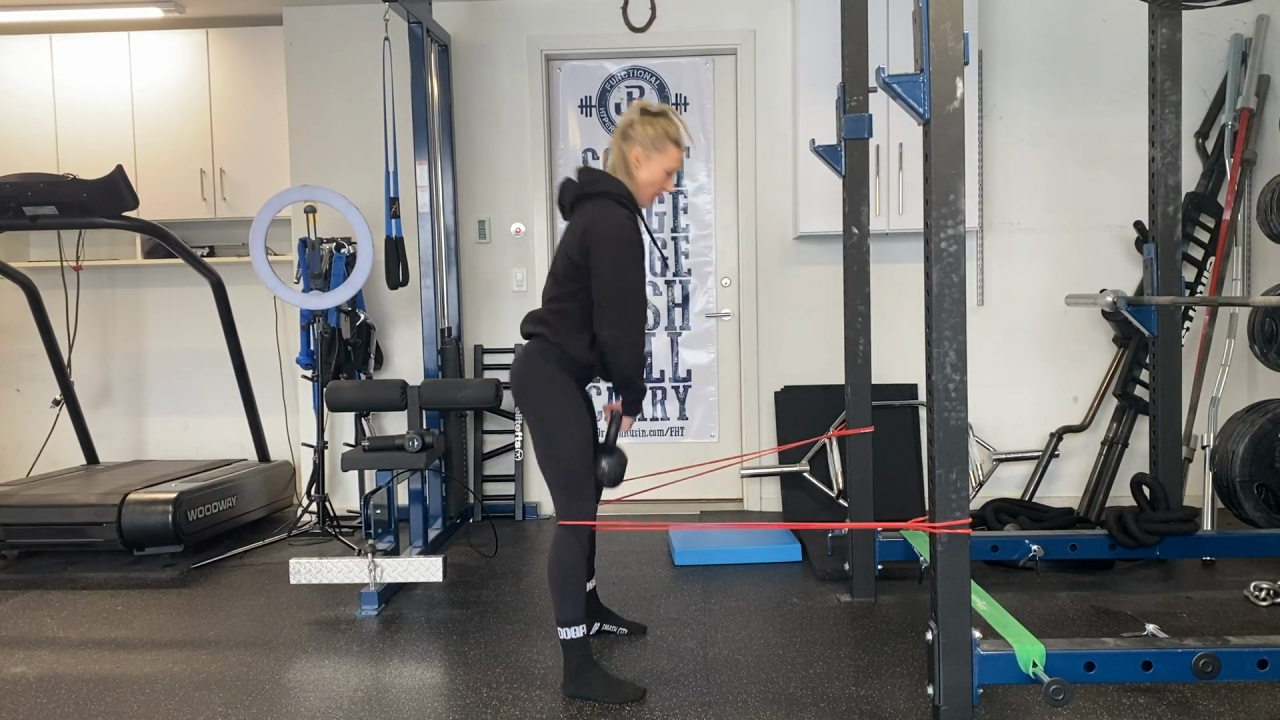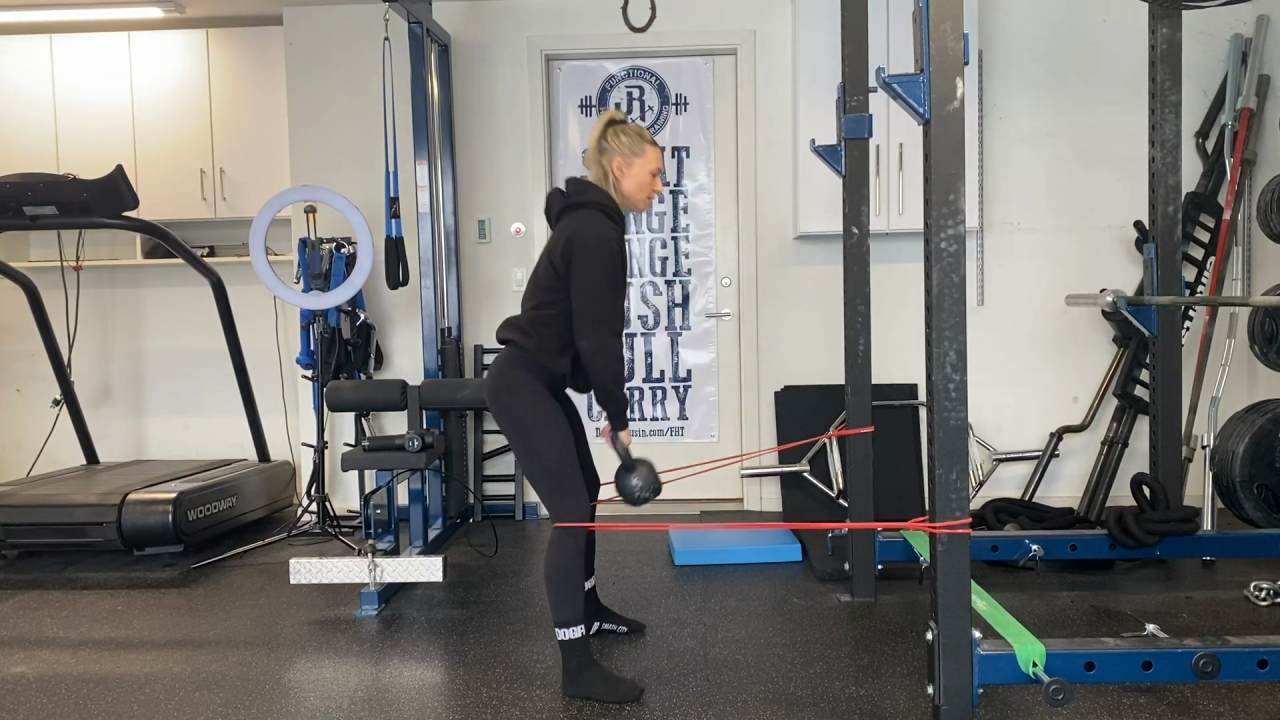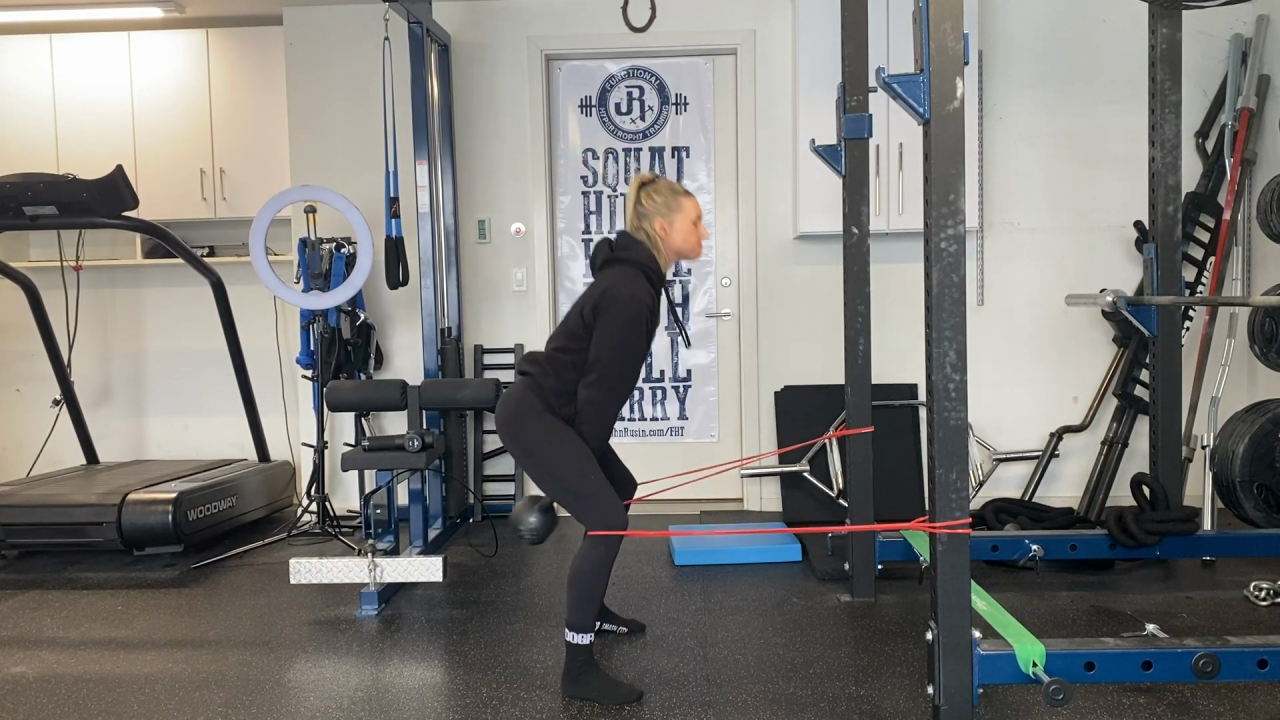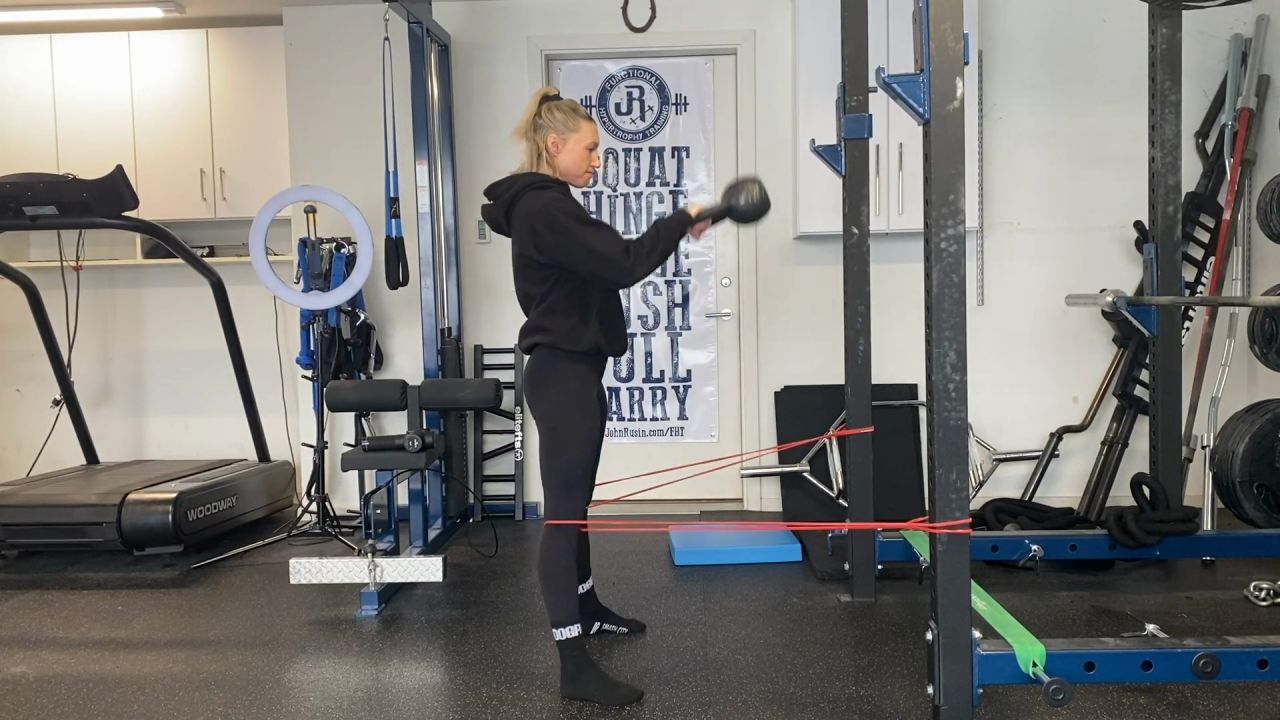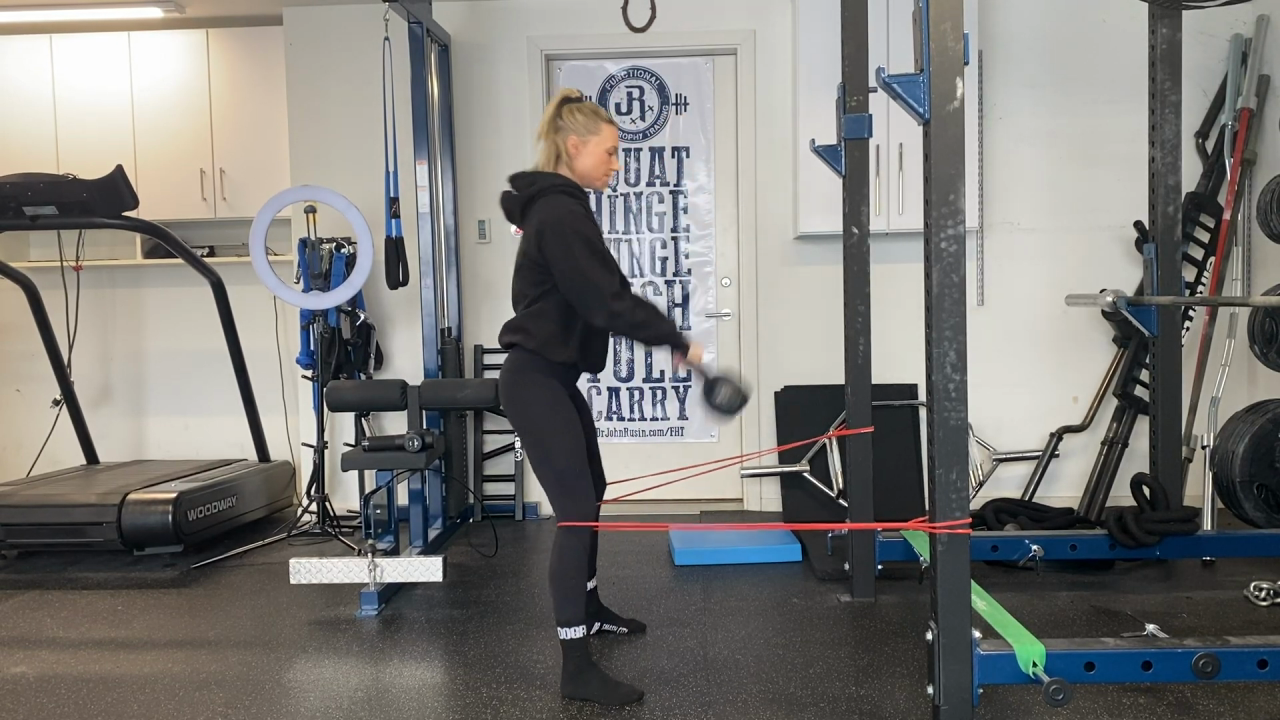
dt=0.5s
person 1, frame 1
left shoulder: (605, 212)
right shoulder: (610, 222)
left elbow: (610, 318)
right elbow: (619, 325)
left wrist: (622, 391)
right wrist: (632, 397)
left hip: (560, 374)
right hip: (551, 379)
left knee: (585, 501)
right knee: (577, 511)
left ankle: (588, 608)
right ankle: (577, 667)
person 1, frame 2
left shoulder: (594, 224)
right shoulder: (595, 233)
left elbow: (590, 333)
right elbow: (597, 339)
left wrist: (608, 413)
right wrist: (619, 417)
left hip: (538, 381)
right hip: (524, 385)
left knee: (583, 495)
right knee: (573, 511)
left ankle: (588, 608)
right ankle: (576, 665)
person 1, frame 3
left shoulder: (636, 278)
right shoulder: (630, 292)
left elbow: (599, 382)
right elbow: (602, 389)
left wrist: (593, 466)
right wrist: (585, 468)
left hip: (551, 408)
right hip: (533, 414)
left knee: (619, 492)
right knee: (605, 519)
left ankle: (591, 609)
right ankle: (578, 667)
person 1, frame 4
left shoulder: (546, 205)
right shoulder: (542, 209)
left elbow: (610, 260)
right elbow: (622, 265)
left wrist: (673, 224)
right wrist: (679, 221)
left hip: (573, 371)
right hip: (562, 375)
left knee: (576, 503)
right knee: (564, 514)
left ankle: (586, 608)
right ankle: (575, 667)
person 1, frame 5
left shoulder: (562, 208)
right shoulder: (558, 215)
left elbow: (604, 292)
right elbow: (604, 303)
left wrist: (667, 334)
right wrist: (676, 340)
left hip: (556, 377)
right hip: (536, 381)
left knee: (590, 494)
right knee: (576, 511)
left ankle: (587, 608)
right ankle: (576, 666)
